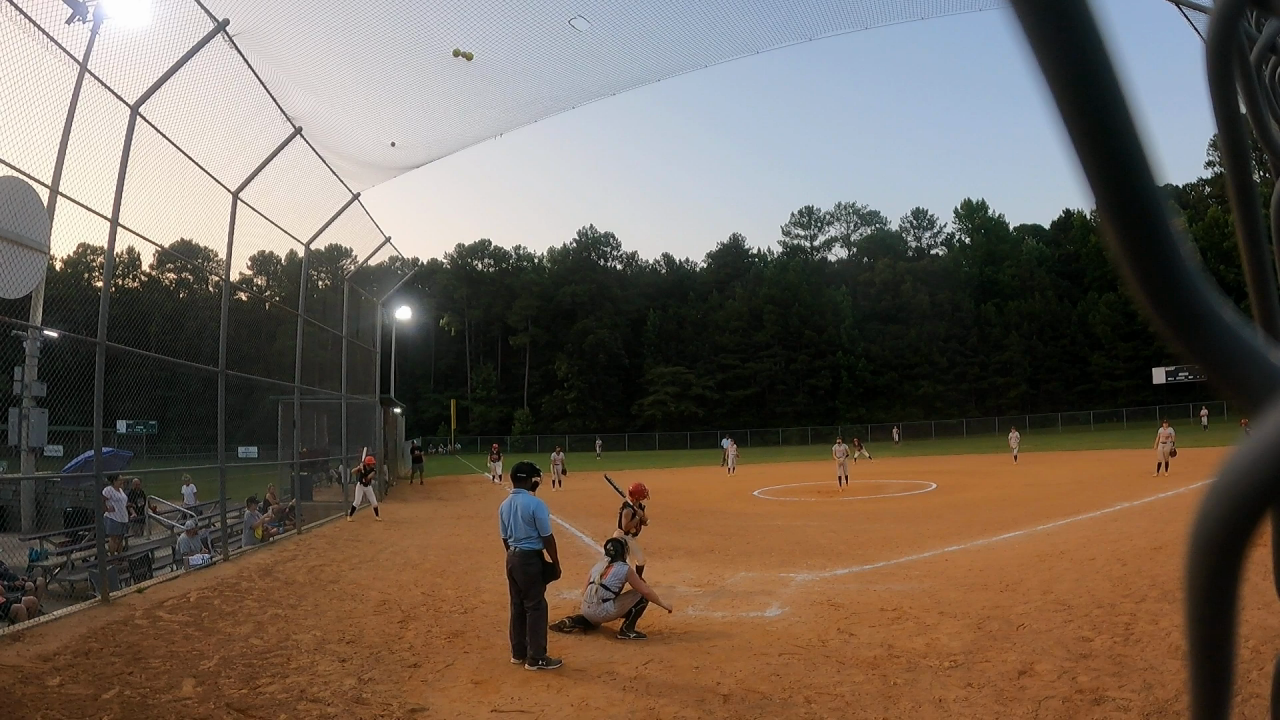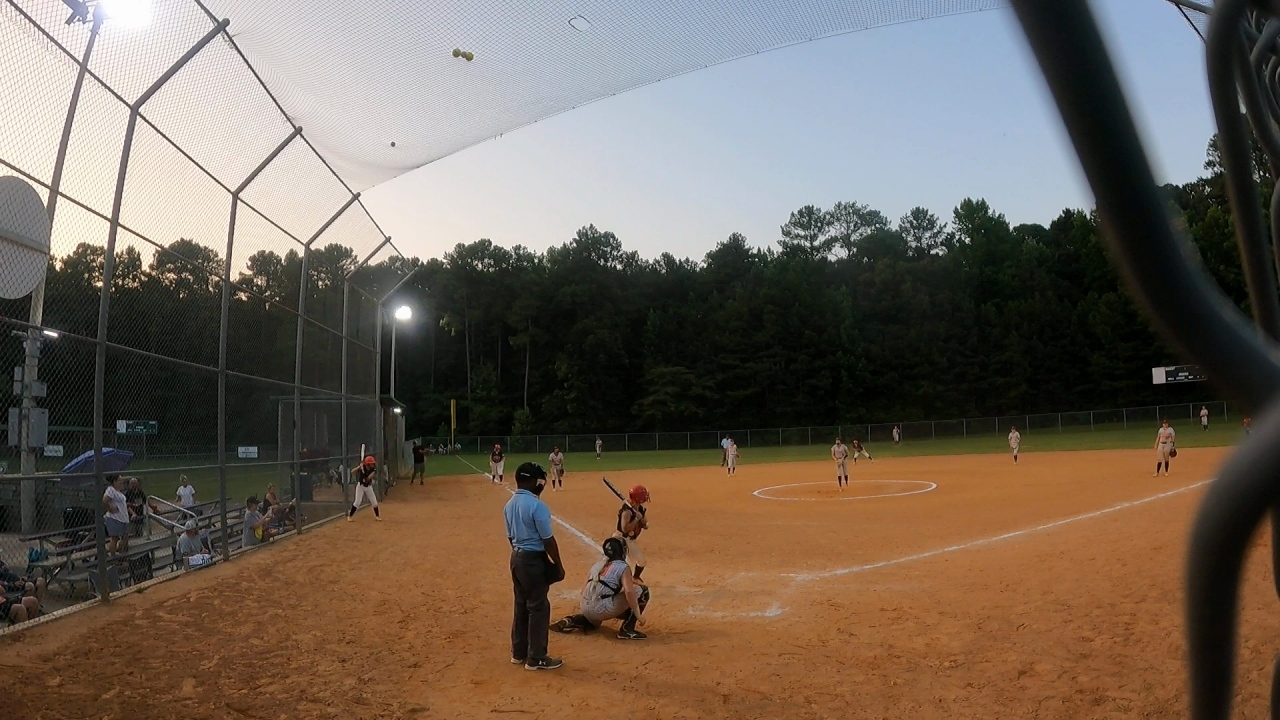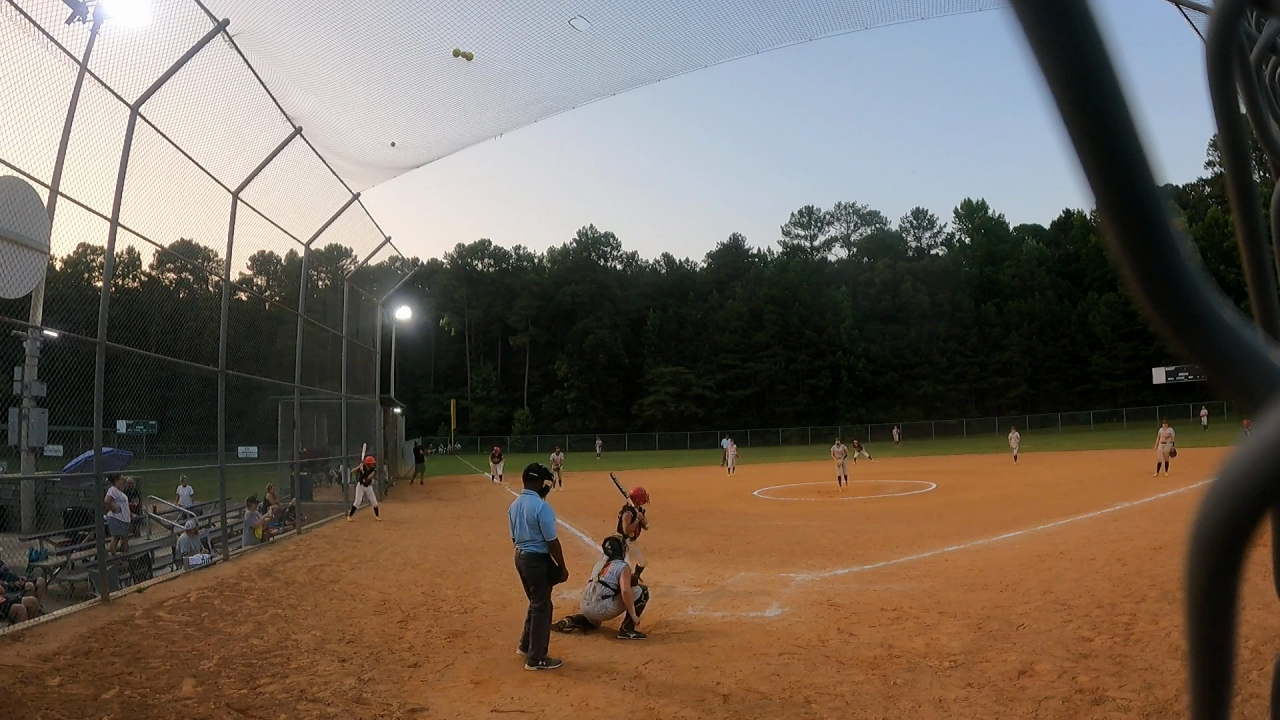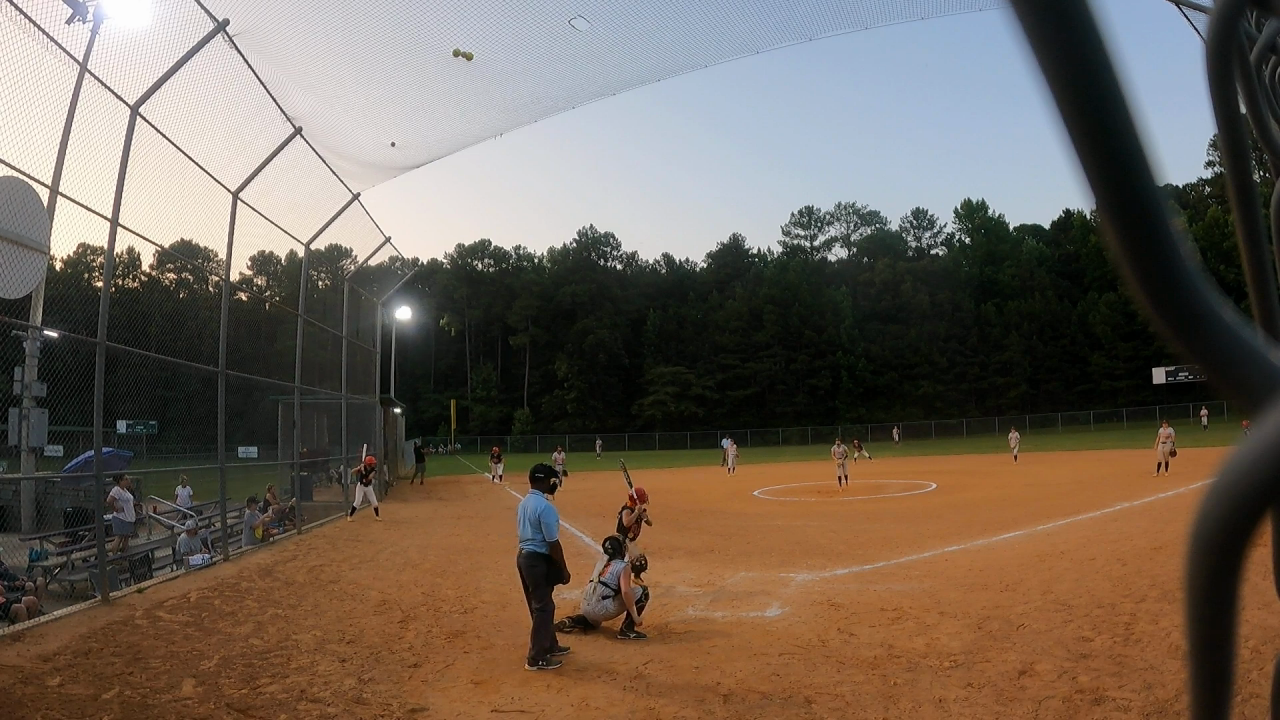
dt=0.3s
person 1, frame 1
left shoulder: (504, 505)
right shoulder: (535, 504)
left elbow: (505, 538)
right elbow: (547, 537)
right wrist: (555, 563)
left hip: (512, 558)
right hip: (530, 559)
left knee: (517, 606)
right knee: (536, 607)
left ankle: (519, 652)
right ankle: (536, 658)
person 1, frame 2
left shoulder: (509, 505)
right shoulder: (536, 505)
right elbow: (548, 540)
right wrist: (558, 565)
left hip: (516, 557)
right hip: (534, 560)
left knee: (521, 607)
right knee: (538, 608)
left ankle: (519, 652)
right ankle: (536, 658)
person 1, frame 3
left shoulder: (514, 505)
right shoulder: (541, 507)
right elbow: (552, 541)
right wrist: (562, 567)
left hip: (520, 558)
right hip: (537, 560)
left knee: (535, 604)
right knee: (541, 608)
left ankle: (526, 645)
right ankle: (536, 658)
person 1, frame 4
left shoulder: (524, 503)
right shoulder: (545, 507)
right elbow: (553, 543)
right wrist: (564, 569)
left hip: (524, 556)
right hip: (538, 560)
left knee: (539, 605)
right knee: (543, 608)
left ankle: (549, 646)
right ankle: (536, 658)
